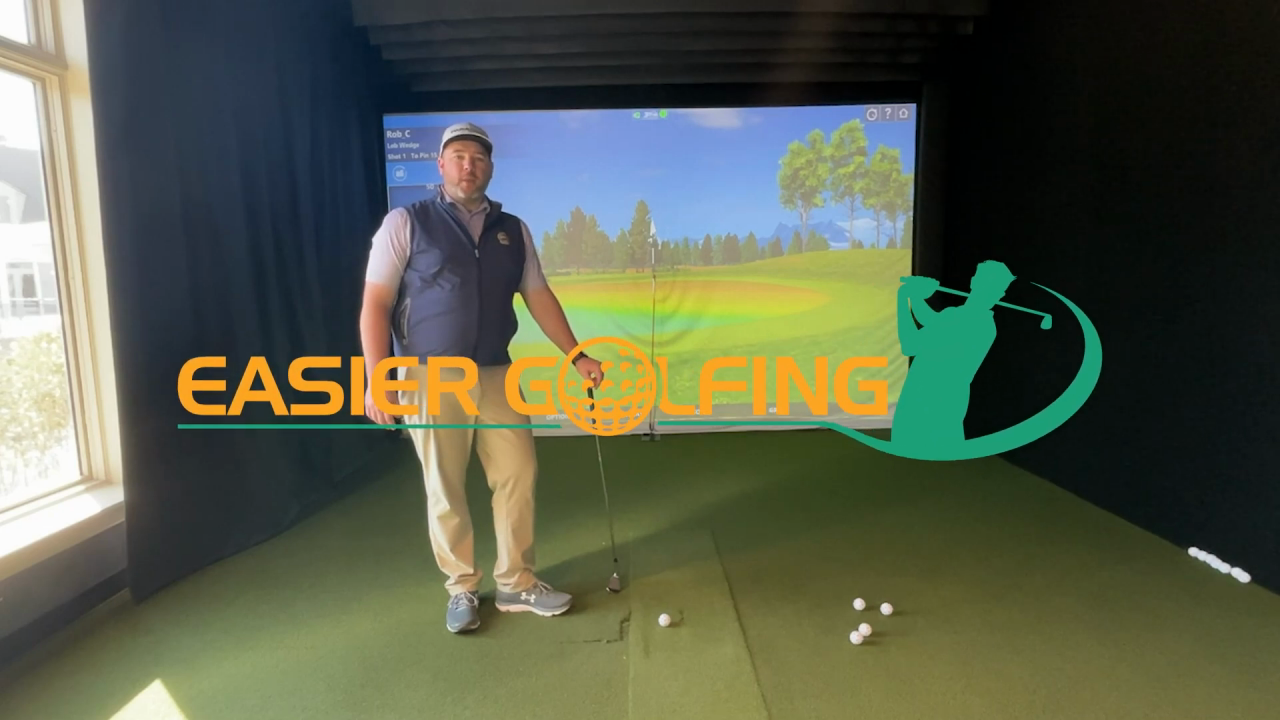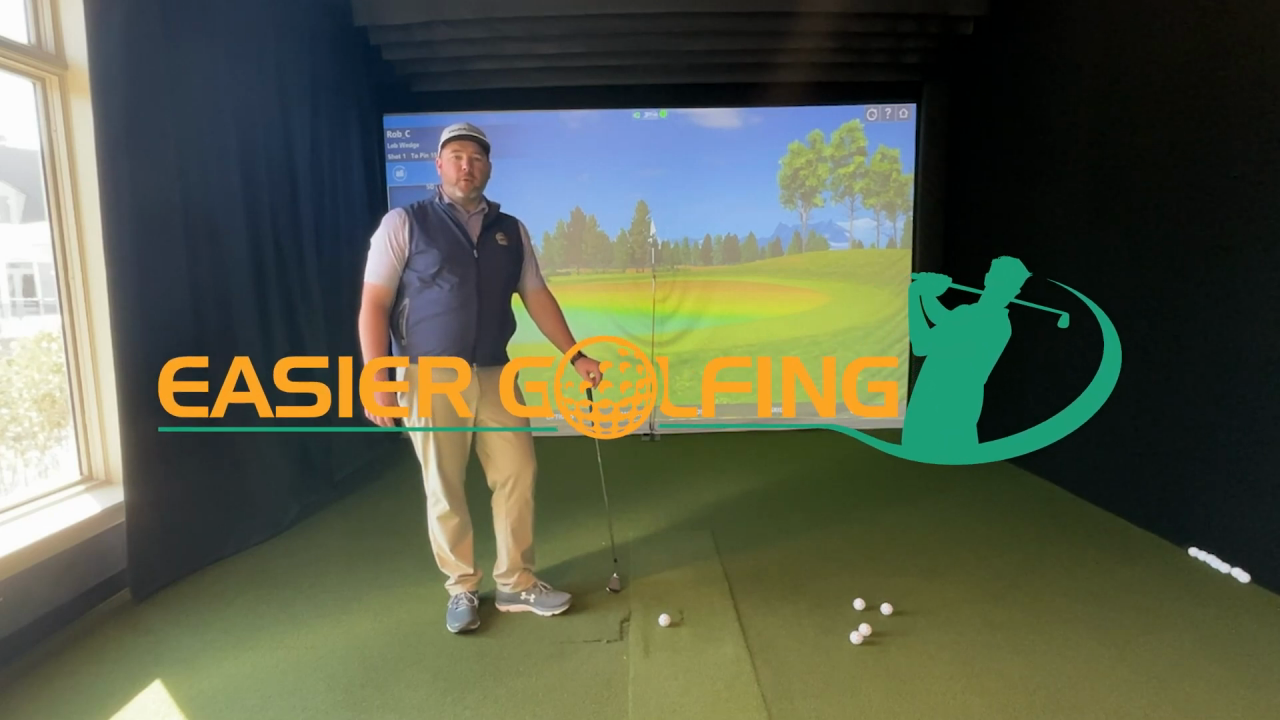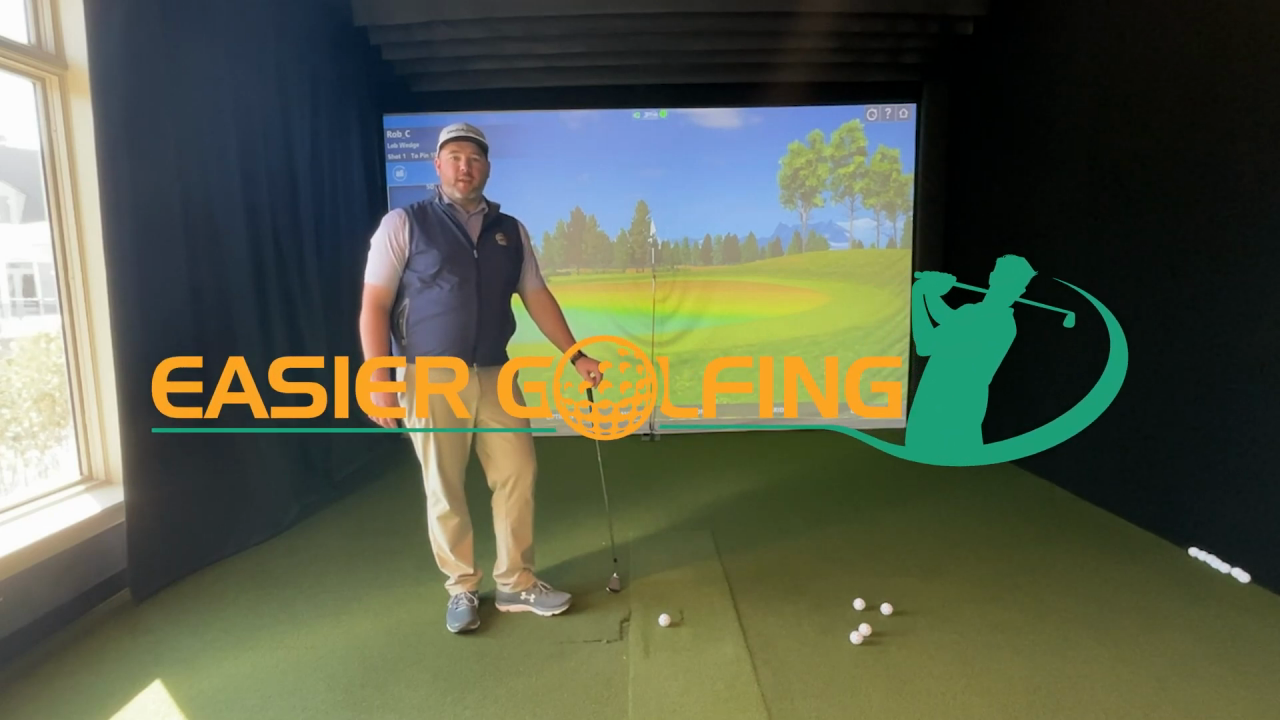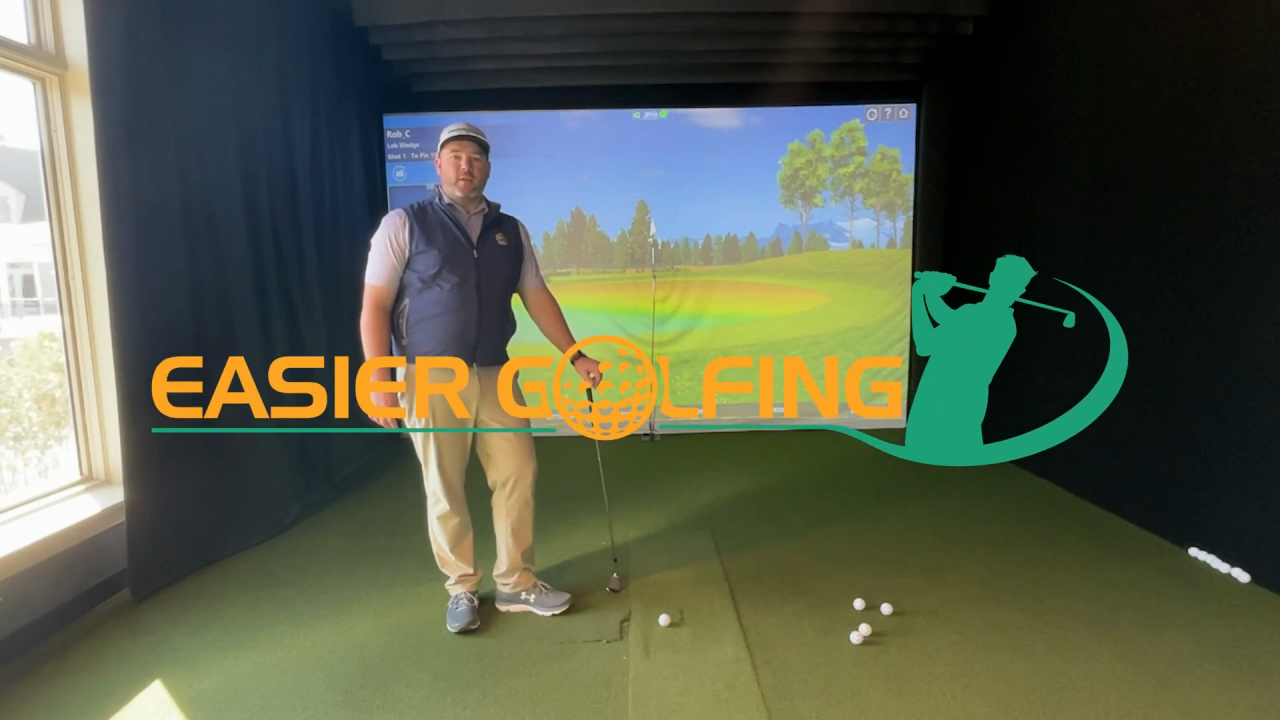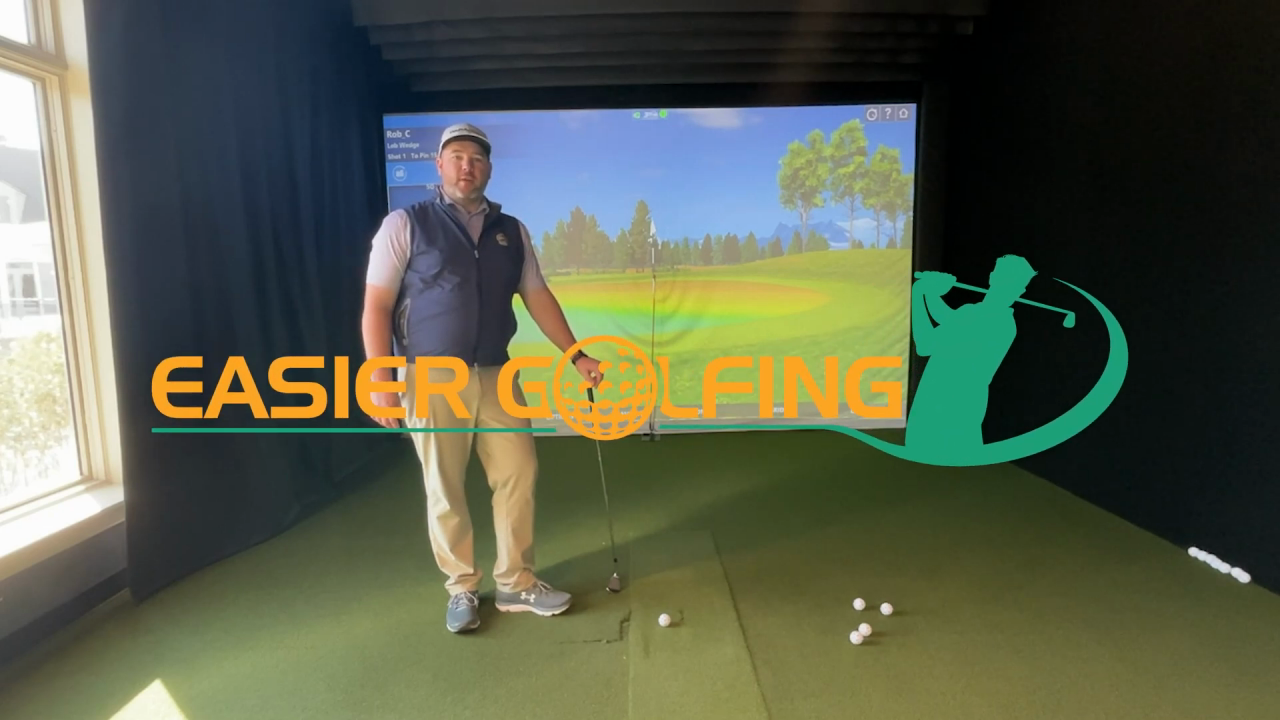
dt=0.5s
person 1, frame 1
left shoulder: (513, 230)
right shoulder: (406, 223)
left elbow: (539, 297)
right elbow: (376, 304)
left wrist: (577, 356)
right wrist: (377, 378)
left hip: (496, 375)
right hip: (431, 376)
left knee: (518, 476)
right knee: (445, 488)
left ankle: (516, 583)
right ankle: (461, 588)
person 1, frame 2
left shoulder: (511, 230)
right shoulder: (404, 223)
left elbow: (537, 298)
right elbow: (374, 304)
left wrist: (575, 356)
right wrist: (377, 378)
left hip: (496, 375)
right hip: (430, 377)
left knee: (518, 476)
right knee: (444, 489)
left ankle: (516, 583)
right ankle: (462, 588)
person 1, frame 3
left shoulder: (511, 230)
right shoulder: (404, 224)
left elbow: (537, 297)
right elbow: (375, 305)
left wrist: (576, 355)
right wrist: (379, 378)
left hip: (496, 375)
right hip: (430, 377)
left knee: (517, 476)
right knee: (445, 489)
left ankle: (516, 584)
right ankle: (462, 588)
person 1, frame 4
left shoulder: (511, 231)
right shoulder: (404, 224)
left elbow: (537, 298)
right elbow: (375, 305)
left wrist: (575, 356)
right wrist: (379, 379)
left hip: (496, 376)
right hip: (431, 377)
left knee: (518, 475)
right knee: (444, 489)
left ankle: (516, 583)
right ankle: (462, 588)
person 1, frame 5
left shoulder: (512, 231)
right shoulder: (405, 224)
left elbow: (539, 298)
right elbow: (376, 306)
left wrist: (577, 355)
right wrist: (380, 380)
left hip: (497, 375)
right hip: (431, 376)
left knee: (519, 475)
right knee: (445, 488)
left ankle: (516, 583)
right ankle: (462, 588)
person 2, frame 1
left shoulder: (966, 322)
left elbow: (909, 346)
right elbow: (930, 321)
left wrist: (903, 297)
right wrist: (915, 295)
left hip: (932, 407)
right hip: (931, 403)
person 2, frame 2
left shoulder: (981, 322)
left elbow: (921, 346)
right elbow: (942, 319)
left wrist: (914, 294)
right wrist: (927, 292)
left hip: (945, 409)
person 2, frame 3
left shoulder: (990, 322)
left elbow: (924, 346)
right elbow: (946, 318)
left wrist: (918, 293)
right wrist: (930, 291)
left hip: (950, 409)
person 2, frame 4
left shoulder: (982, 319)
left elbow: (925, 345)
right elbow: (947, 318)
left wrist: (917, 293)
right wrist: (930, 291)
left hip: (948, 409)
person 2, frame 5
left shoulder: (988, 321)
left elbow: (925, 346)
right elbow: (947, 319)
left wrist: (918, 293)
right wrist: (930, 290)
left hip: (949, 408)
